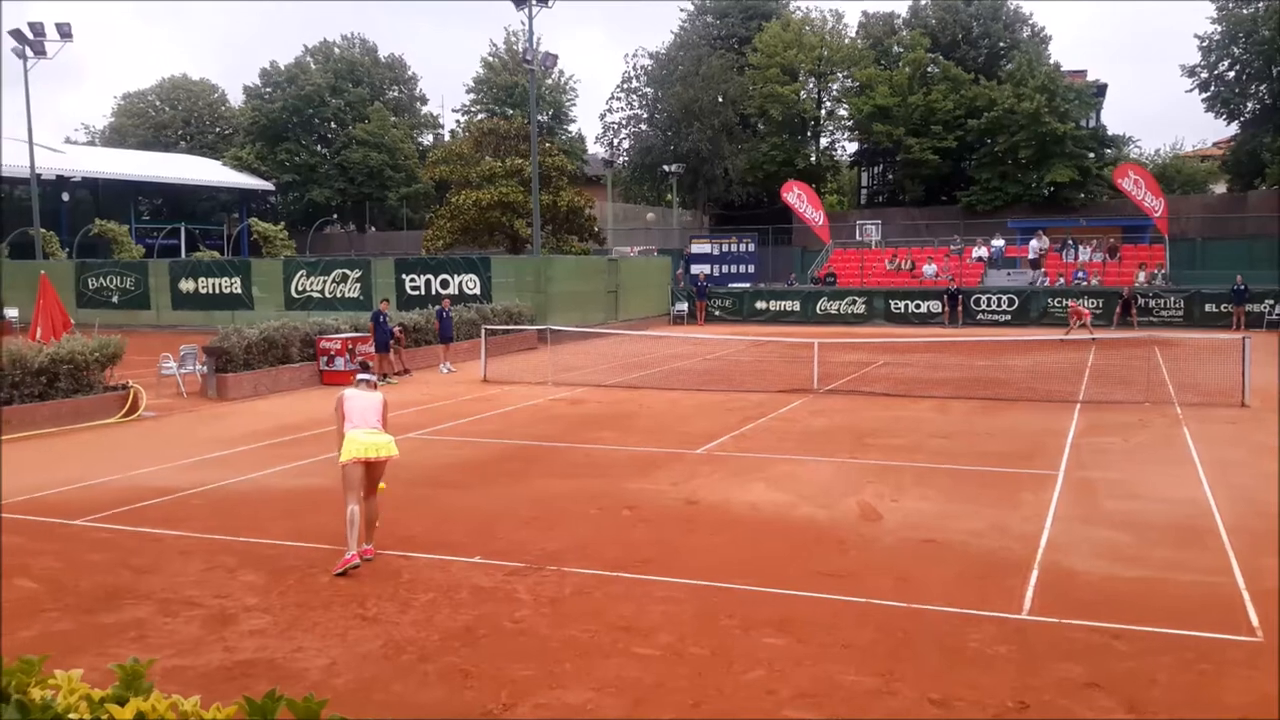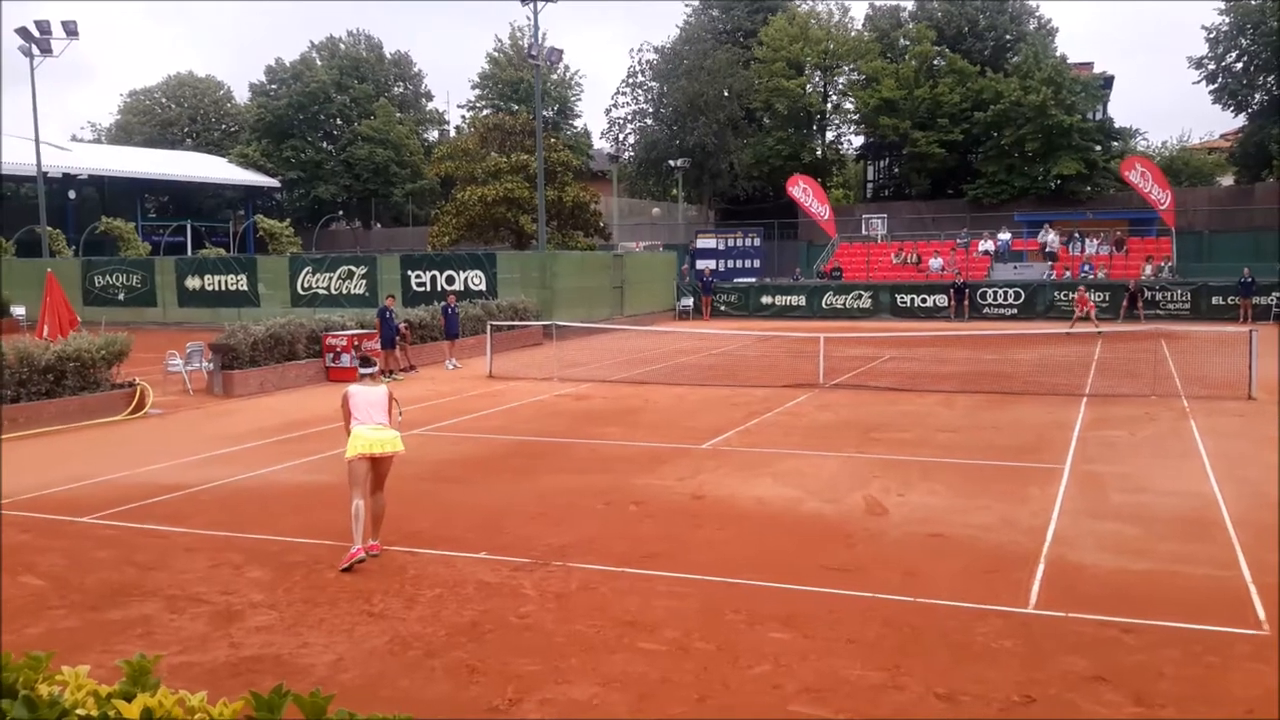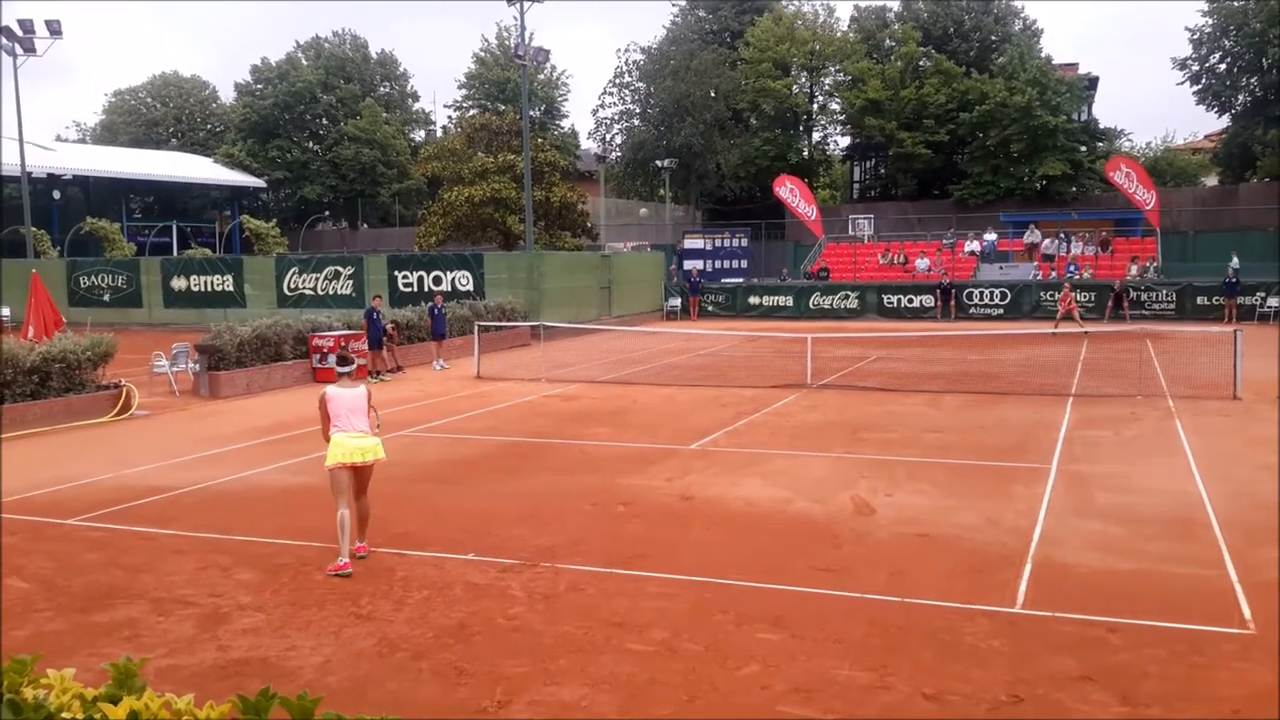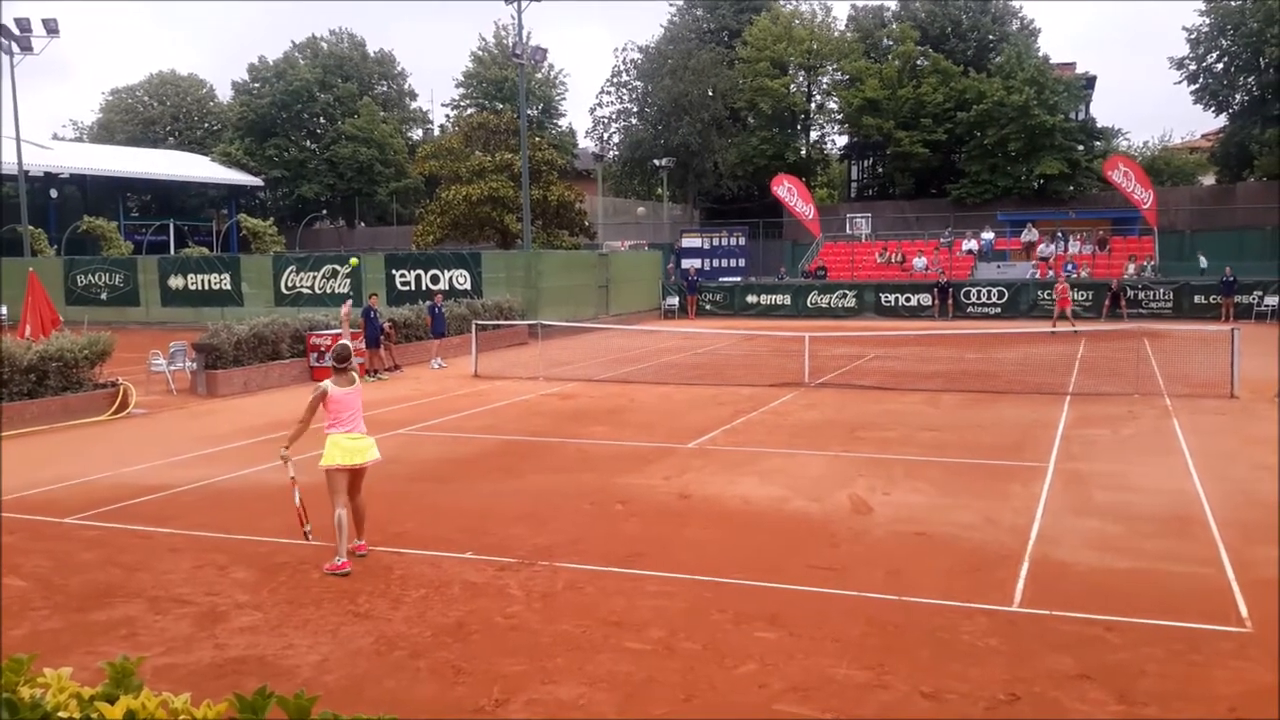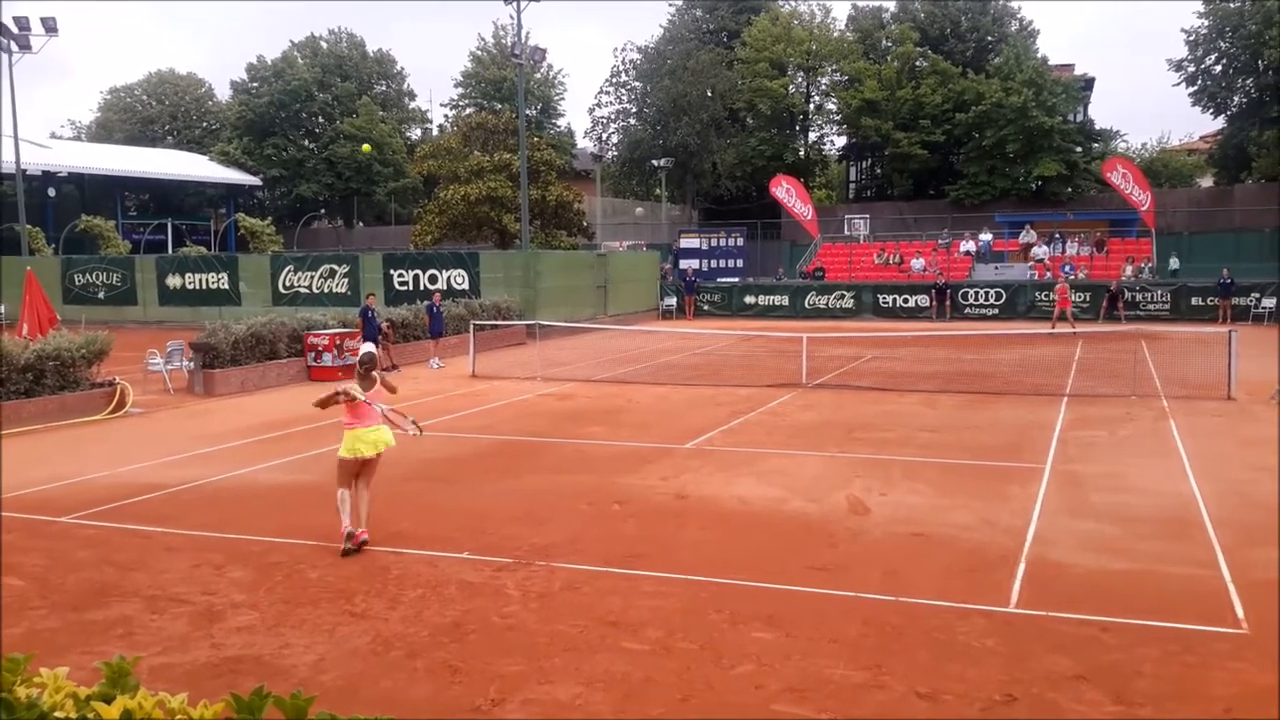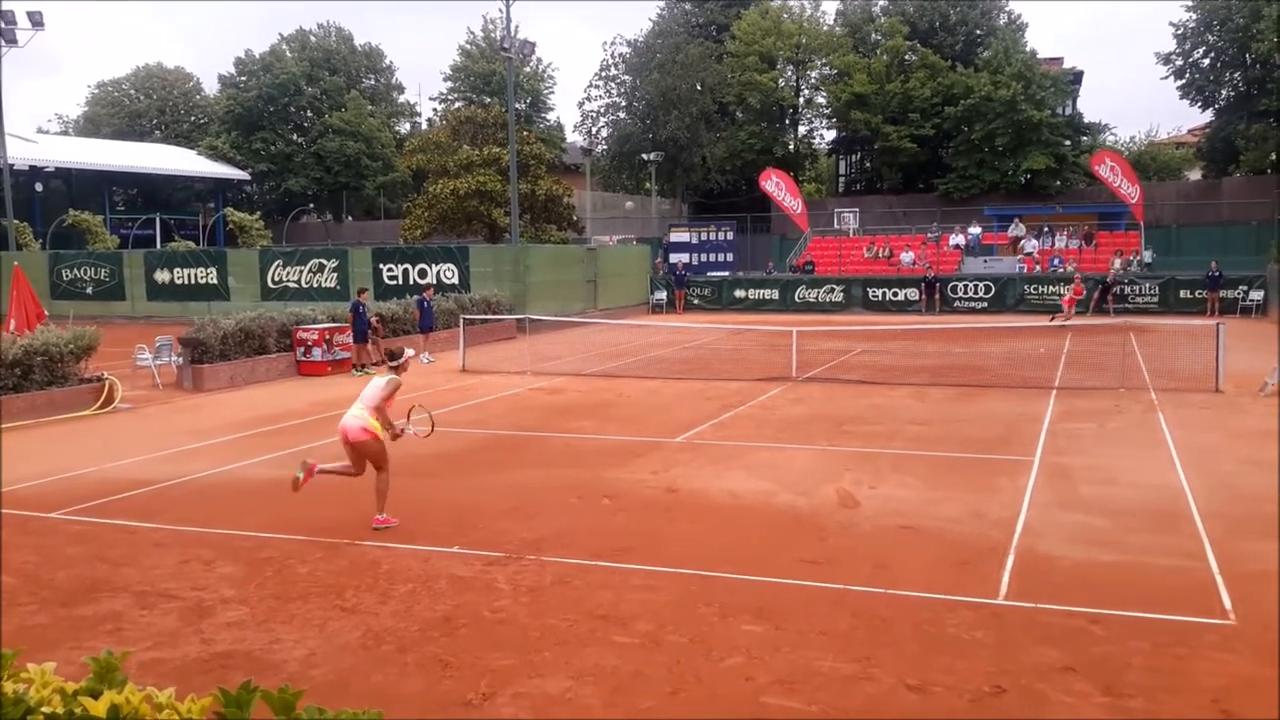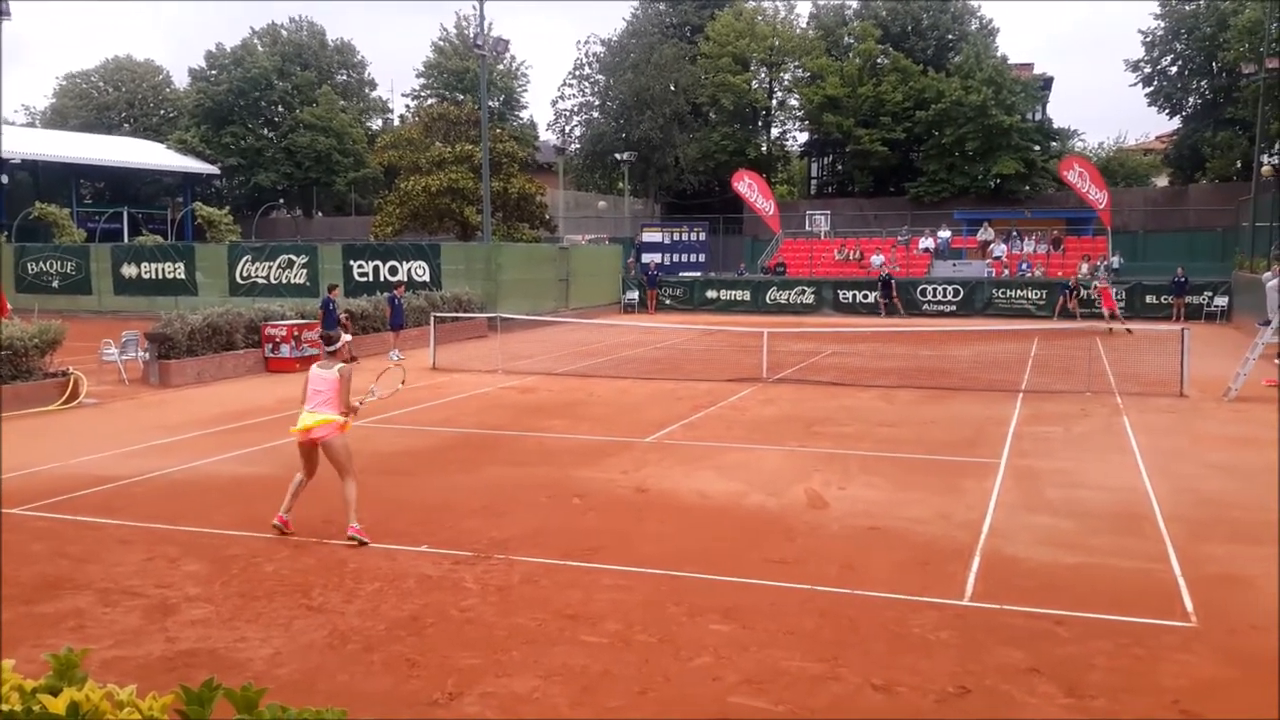
dt=0.7s
person 1, frame 1
left shoulder: (344, 395)
right shoulder: (380, 397)
left elbow: (340, 429)
left wrist: (342, 459)
left hip: (355, 442)
right hip: (381, 442)
left knee: (352, 500)
right knee: (370, 496)
left ankle: (352, 553)
right ankle: (368, 547)
person 1, frame 2
left shoulder: (349, 392)
right shoulder: (386, 390)
left elbow: (348, 426)
left hip: (361, 438)
right hip: (386, 437)
left knee: (358, 495)
right knee: (377, 492)
left ankle: (357, 547)
right ankle: (374, 543)
person 1, frame 3
left shoulder: (326, 393)
right shoulder: (365, 390)
left elbow: (325, 429)
left hip: (341, 445)
right hip: (366, 443)
left knee: (342, 504)
right knee: (361, 496)
left ankle: (344, 560)
right ankle: (361, 544)
person 1, frame 4
left shoulder: (324, 389)
right shoulder: (355, 379)
left elbow: (304, 421)
right elbow: (348, 344)
left wrist: (287, 446)
right wrist: (345, 318)
left hip: (338, 446)
right hip: (360, 443)
left knee: (339, 503)
right knee: (355, 496)
left ankle: (341, 559)
right ankle: (361, 543)
person 1, frame 5
left shoulder: (350, 390)
right shoulder: (378, 379)
left elbow: (319, 404)
right elbow: (393, 390)
left wrist: (337, 393)
left hip: (355, 439)
right hip: (376, 436)
left knee: (343, 487)
right knee: (362, 487)
left ankle: (347, 527)
right ankle: (362, 530)
person 1, frame 6
left shoulder: (379, 377)
right shoulder: (395, 381)
right elbow: (378, 406)
left wrist: (389, 427)
right wrist: (392, 427)
left hip: (347, 422)
right hip: (361, 427)
left knee: (357, 469)
right knee: (382, 469)
left ankle: (313, 468)
right ankle: (380, 517)
person 1, frame 7
left shoulder: (313, 368)
right shoulder: (343, 369)
left elbow: (304, 399)
right elbow: (346, 406)
right wrist: (354, 407)
left hip: (306, 424)
right hip: (328, 427)
left knee: (306, 473)
right knee: (348, 478)
left ankle: (282, 516)
right ankle: (353, 525)
